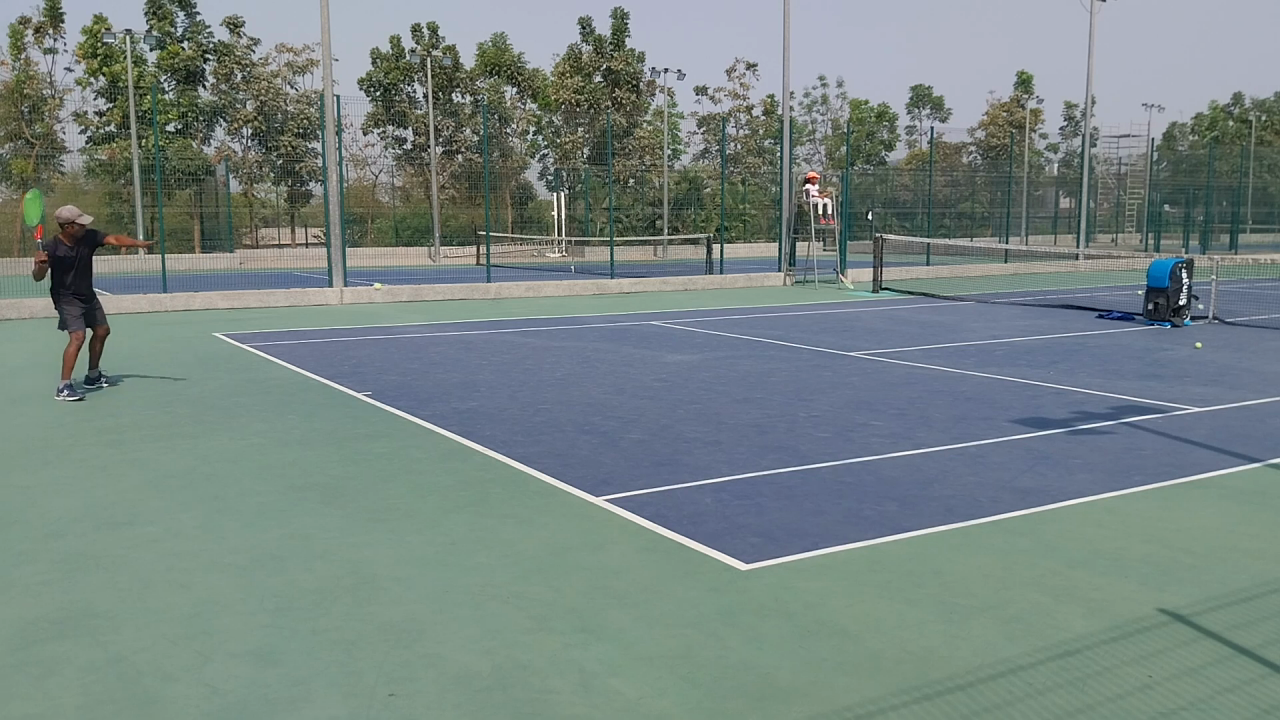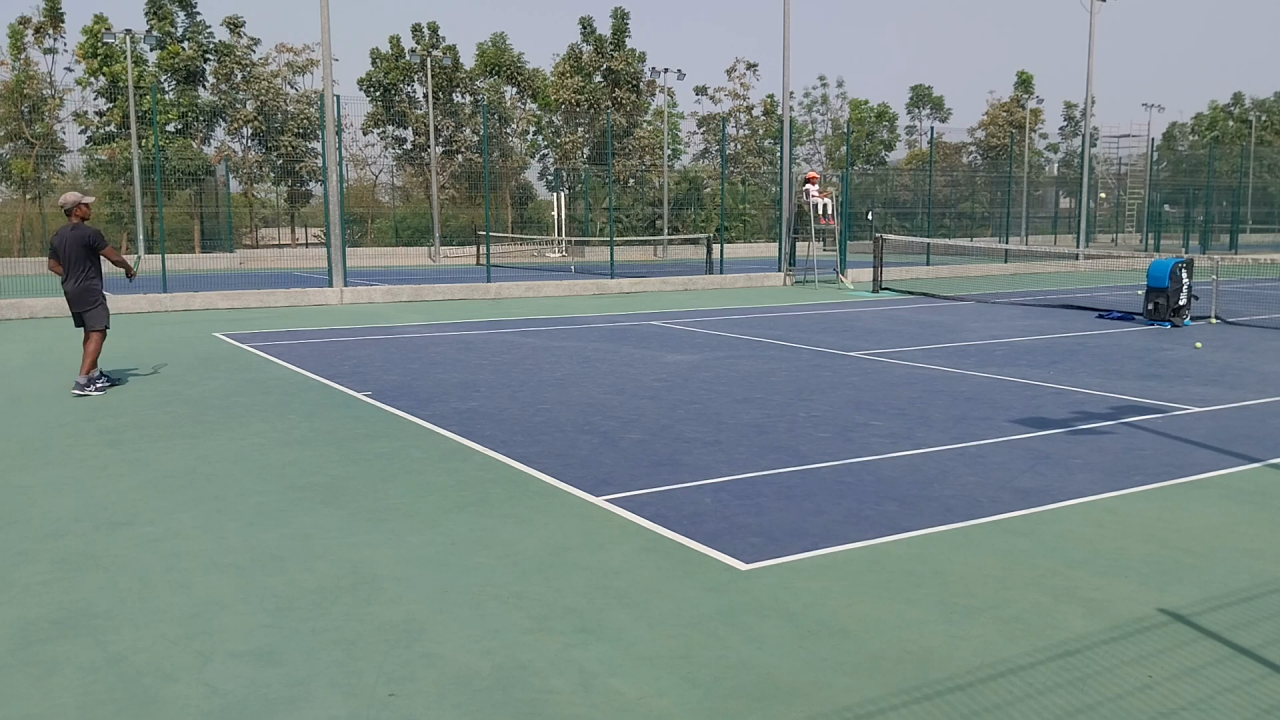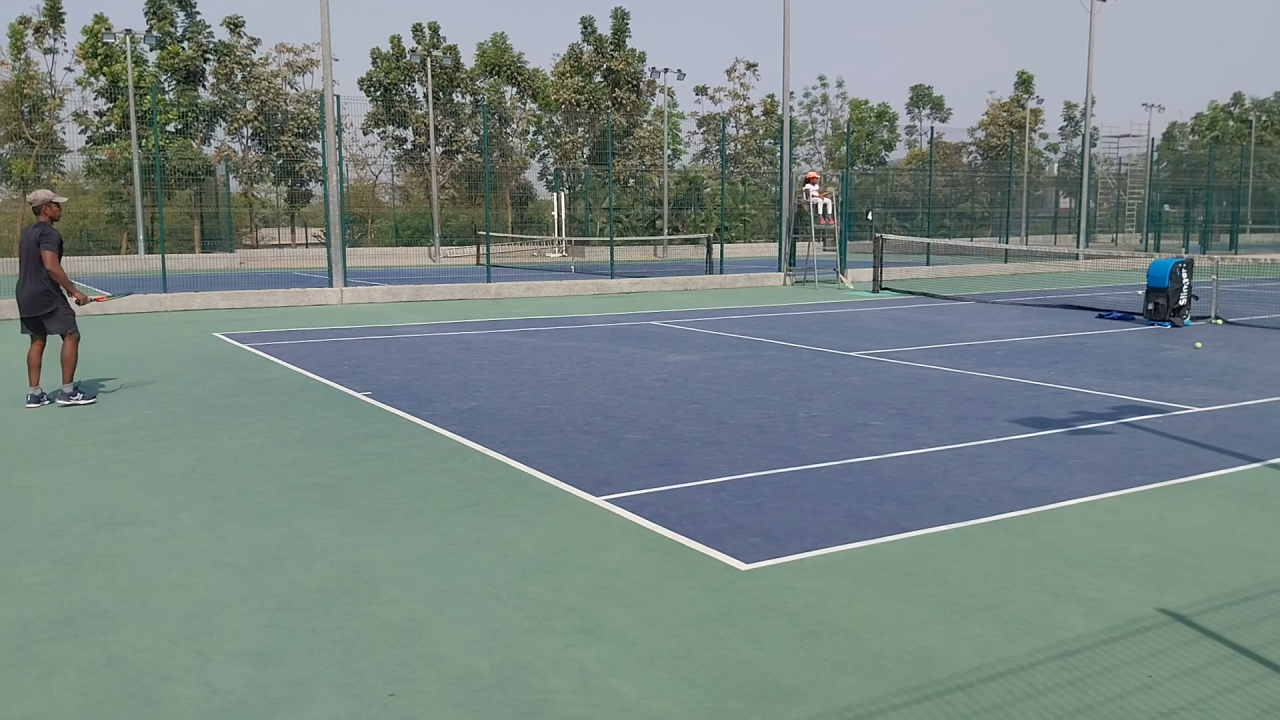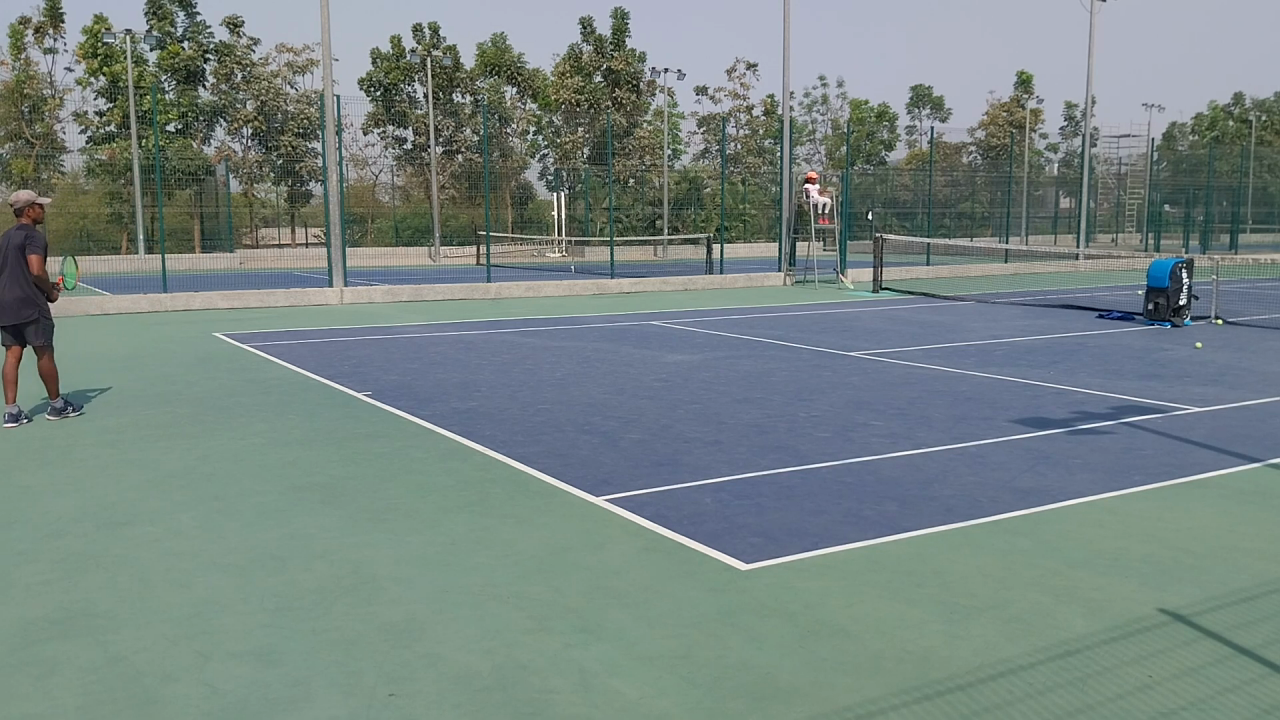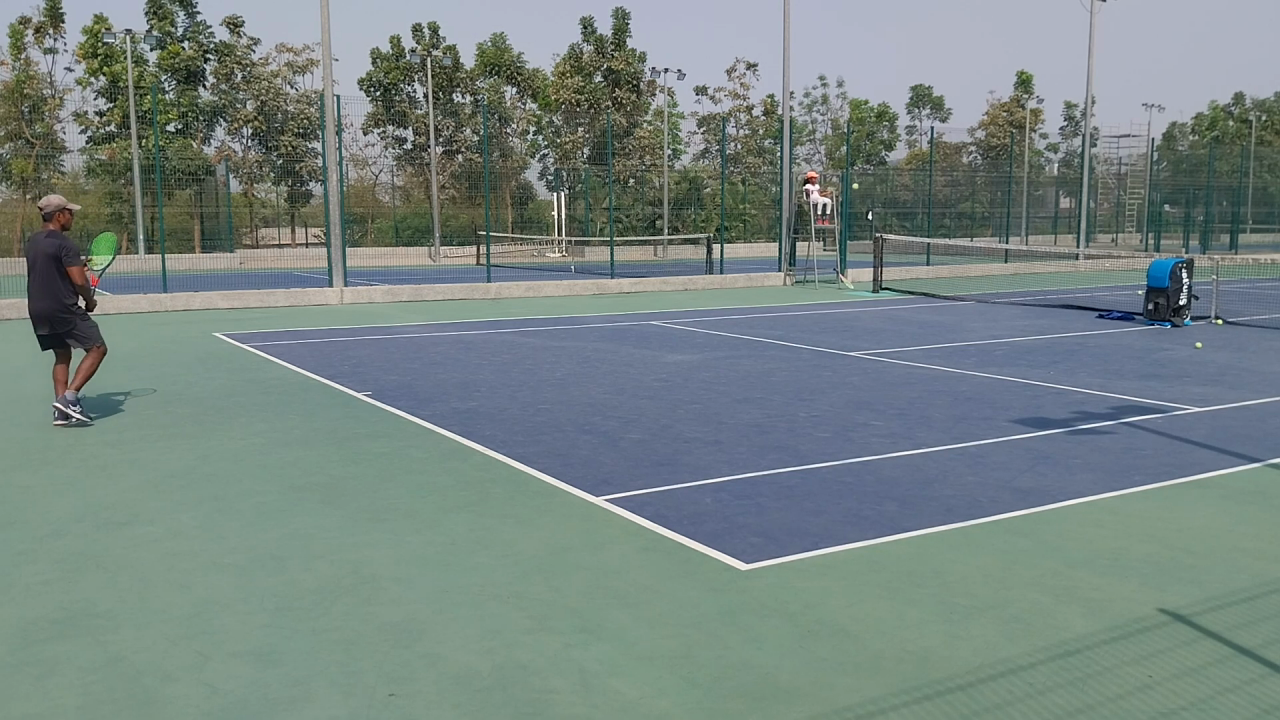
dt=1s
person 1, frame 1
left shoulder: (89, 236)
right shoulder: (50, 248)
left elbow: (113, 239)
right elbow: (38, 276)
left wrist: (139, 243)
right wrist: (38, 264)
left hip: (87, 295)
right hip: (66, 299)
left knee: (102, 331)
right knee: (77, 336)
left ankle: (93, 376)
right ankle: (64, 385)
person 1, frame 2
left shoulder: (57, 236)
right shoulder: (89, 233)
left elbow: (52, 265)
right elbow: (114, 257)
right wrist: (129, 268)
left hip: (71, 291)
right hip: (89, 292)
left knee: (89, 333)
right knee: (97, 334)
left ankle: (95, 376)
right ankle: (82, 382)
person 1, frame 3
left shoulder: (27, 233)
right shoulder: (48, 233)
right elbow: (51, 265)
left wrist: (62, 282)
right wrist: (74, 290)
left hip: (25, 296)
right hip: (46, 296)
left knee: (37, 342)
right knee: (71, 337)
left ankle: (34, 393)
right ankle: (69, 389)
person 1, frame 4
right shoulder: (33, 235)
right elbow: (37, 271)
left wrist: (44, 287)
right wrist: (51, 291)
right hip: (29, 304)
right knee: (44, 353)
right ankle: (57, 403)
person 1, frame 5
left shoulder: (31, 242)
right shoulder: (65, 244)
right elbow: (80, 282)
left wrist: (73, 266)
right wrist: (90, 301)
left hip: (38, 310)
right hip: (63, 309)
left knee: (62, 358)
right knee: (97, 349)
left ankle: (62, 409)
right ankle: (68, 397)
